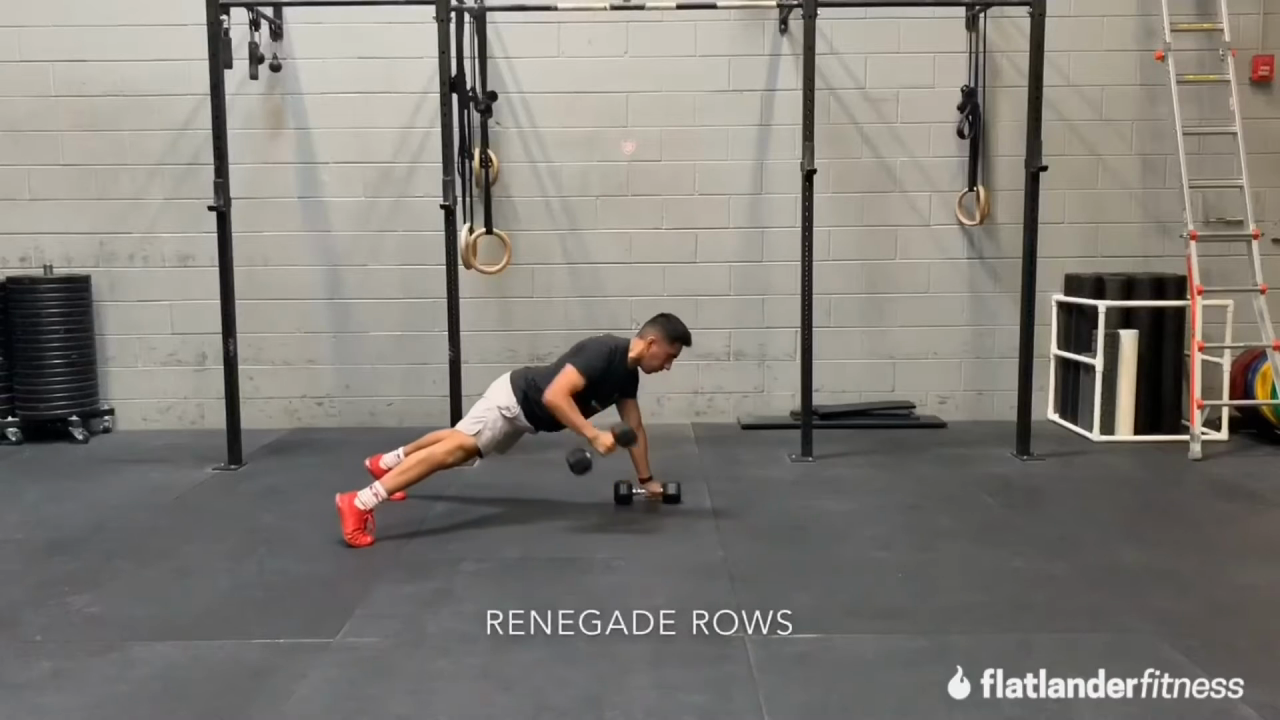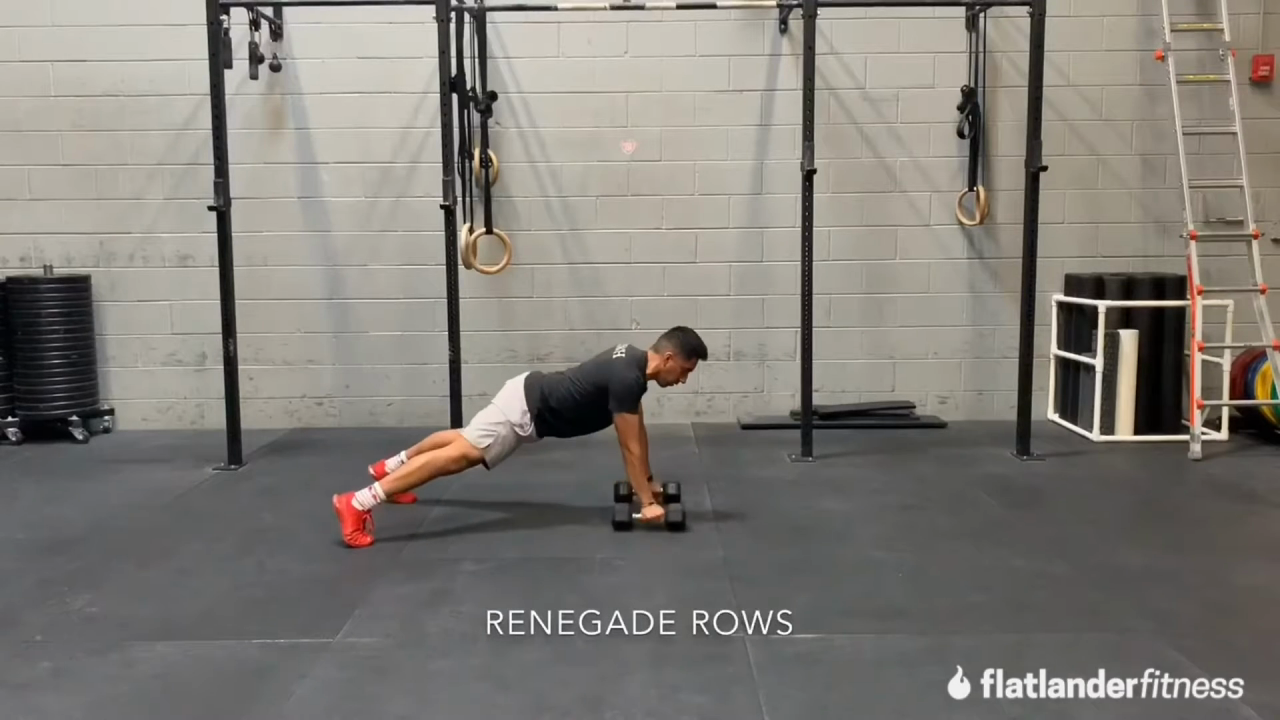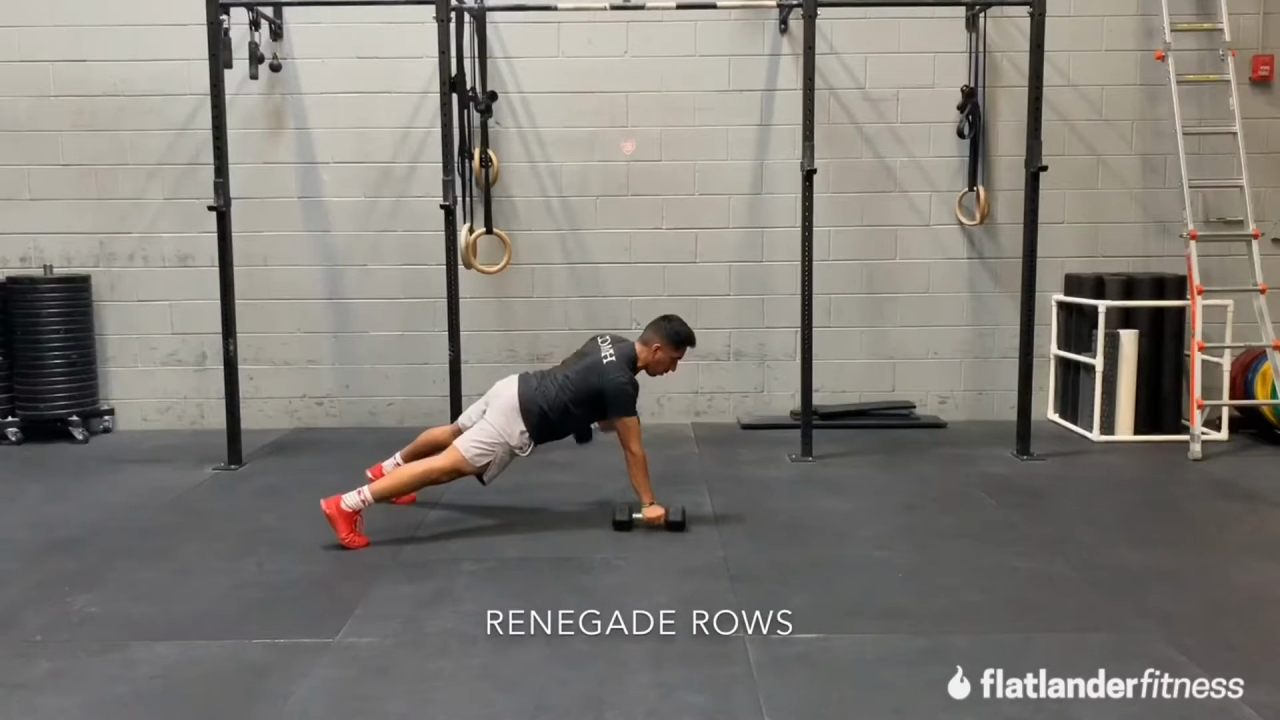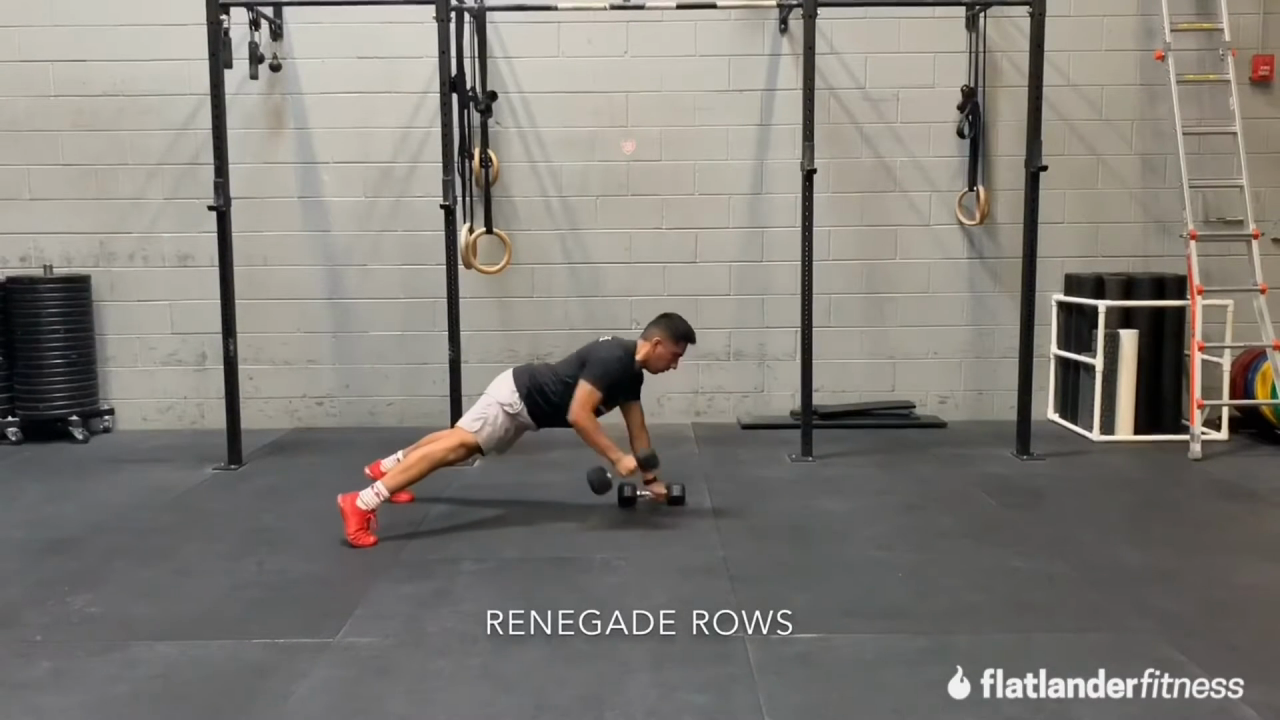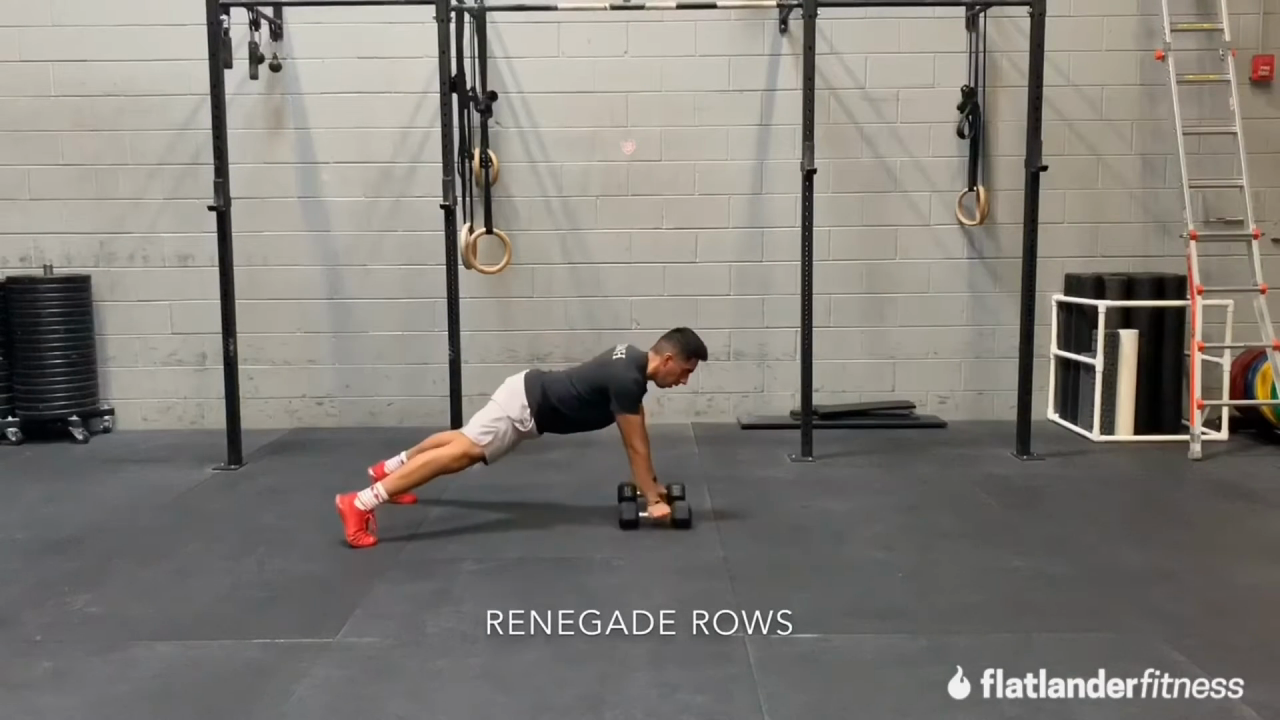
dt=1s
person 1, frame 1
left shoulder: (627, 371)
right shoulder: (604, 353)
left elbow: (633, 427)
right elbow: (554, 397)
left wrist: (646, 479)
right wrist: (594, 435)
left hip: (525, 413)
right hip: (514, 399)
left knee: (459, 438)
right knee: (455, 449)
left ankle: (385, 462)
right ankle: (360, 502)
person 1, frame 2
left shoulder: (634, 363)
right shoulder: (627, 378)
left elbow: (639, 429)
right elbow: (630, 446)
left wrist: (649, 481)
right wrist: (647, 502)
left hip: (529, 395)
right hip: (525, 409)
left knee: (462, 438)
right knee: (457, 456)
left ankle: (390, 467)
right ankle: (359, 503)
person 1, frame 3
left shoulder: (612, 343)
right shoulder: (620, 381)
right elbow: (632, 448)
left wrist: (593, 413)
right wrist: (649, 503)
left hip: (515, 390)
right hip: (520, 419)
left knee: (452, 434)
right knee: (448, 466)
left ankle: (387, 469)
right ankle: (347, 505)
person 1, frame 4
left shoulder: (631, 371)
right shoulder: (613, 358)
left elbow: (637, 429)
right elbow: (577, 417)
left wrist: (650, 480)
right wrist: (617, 459)
left hip: (526, 406)
right hip: (517, 395)
left knee: (460, 440)
right knee: (456, 445)
left ankle: (387, 467)
right ankle: (362, 503)
person 1, frame 5
left shoulder: (635, 363)
right shoulder: (627, 378)
left elbow: (640, 434)
right elbow: (634, 446)
left wrist: (653, 483)
right wrist: (652, 500)
left hip: (530, 395)
right hip: (525, 405)
left knee: (463, 439)
right knee: (460, 454)
left ankle: (391, 467)
right ankle: (361, 503)
